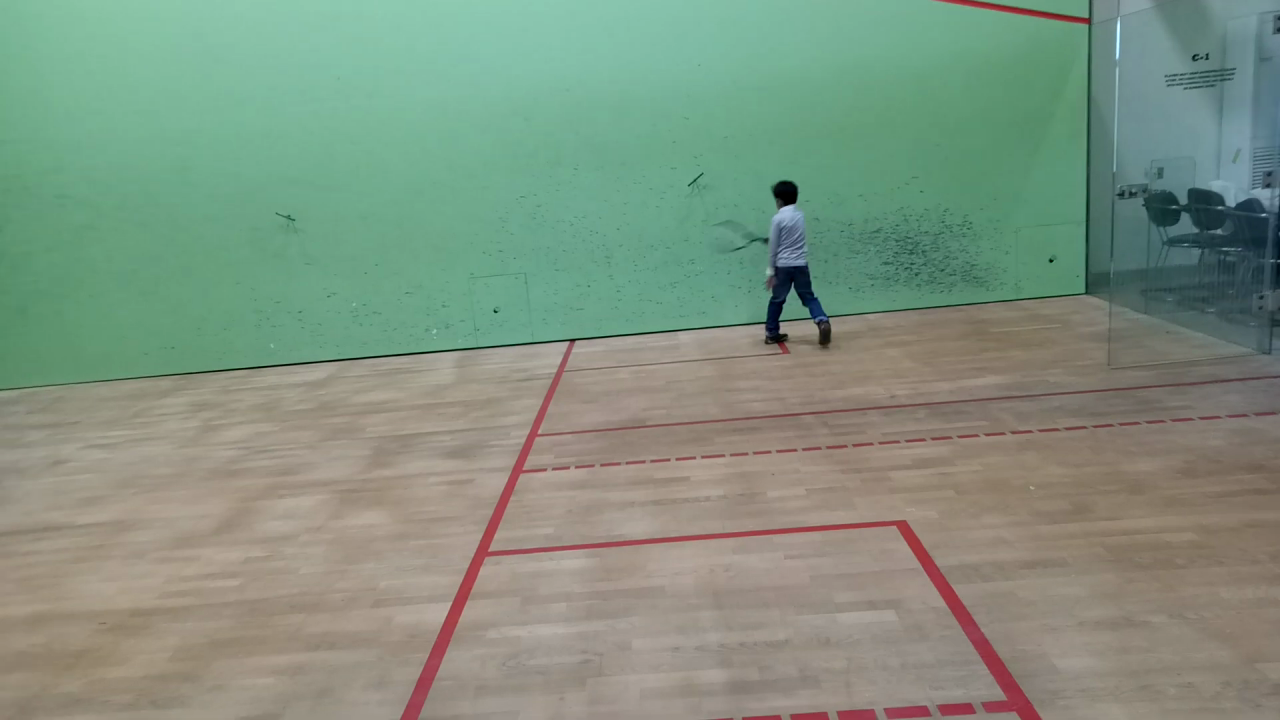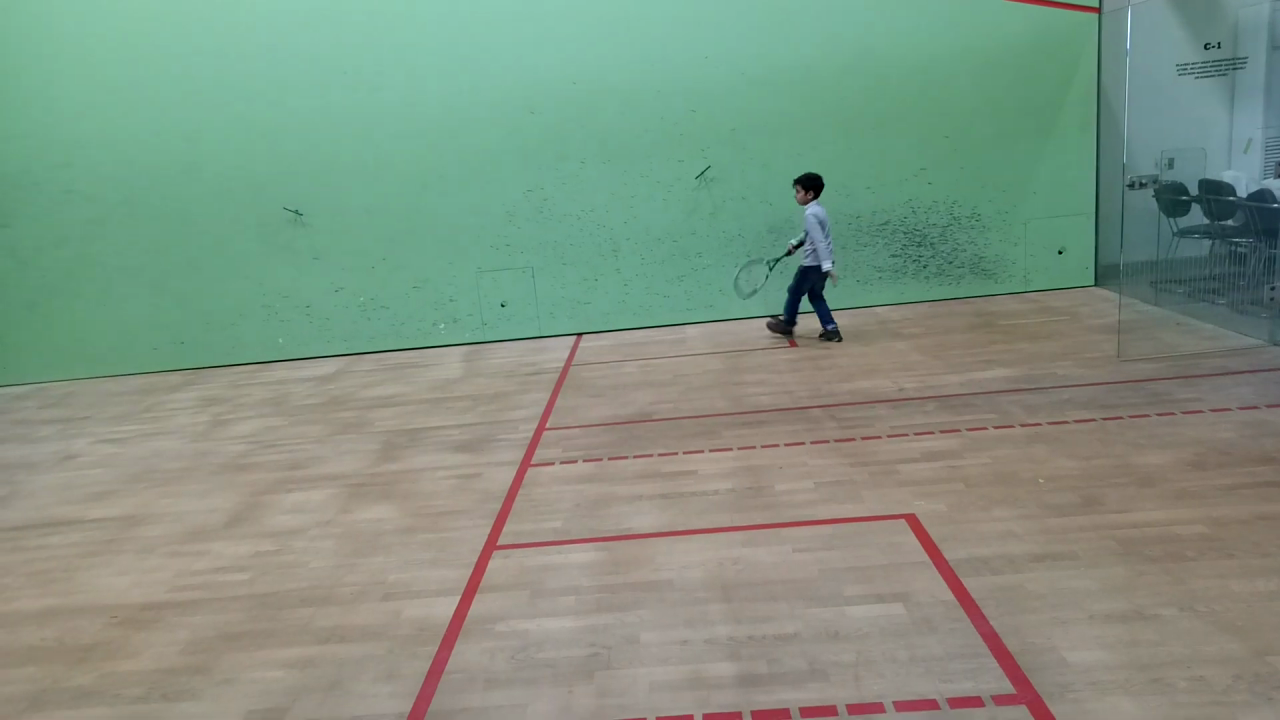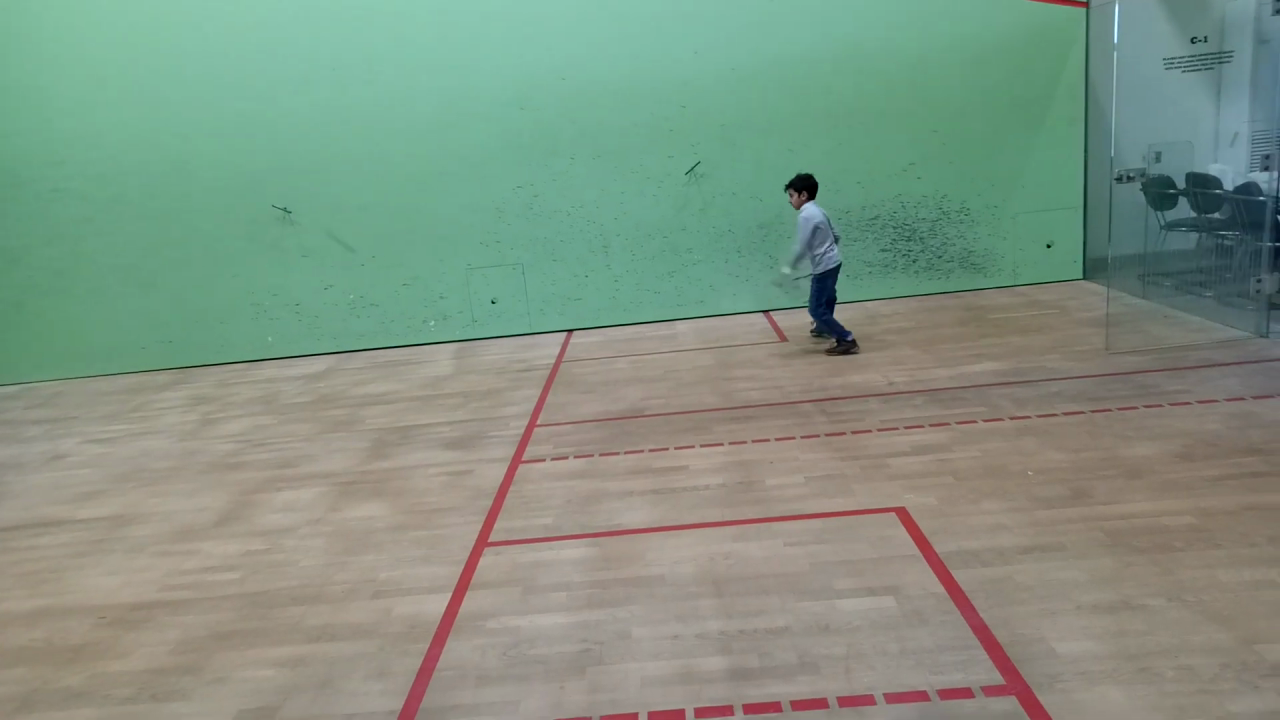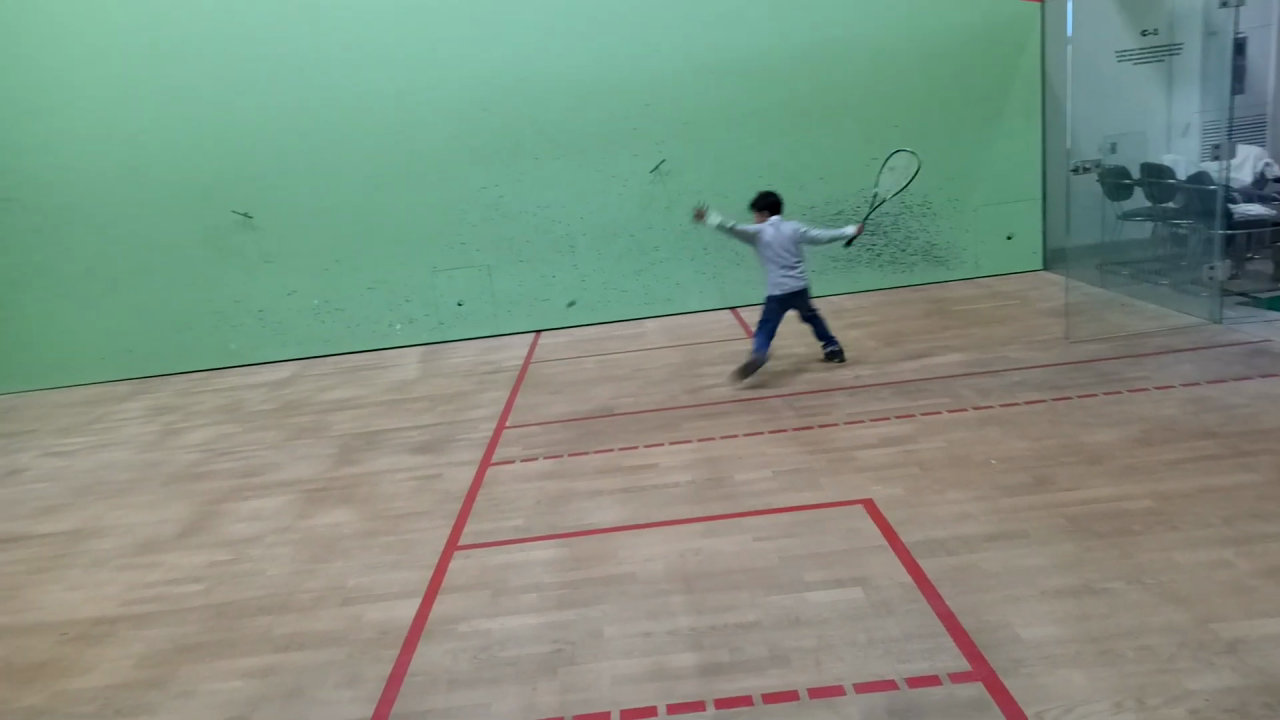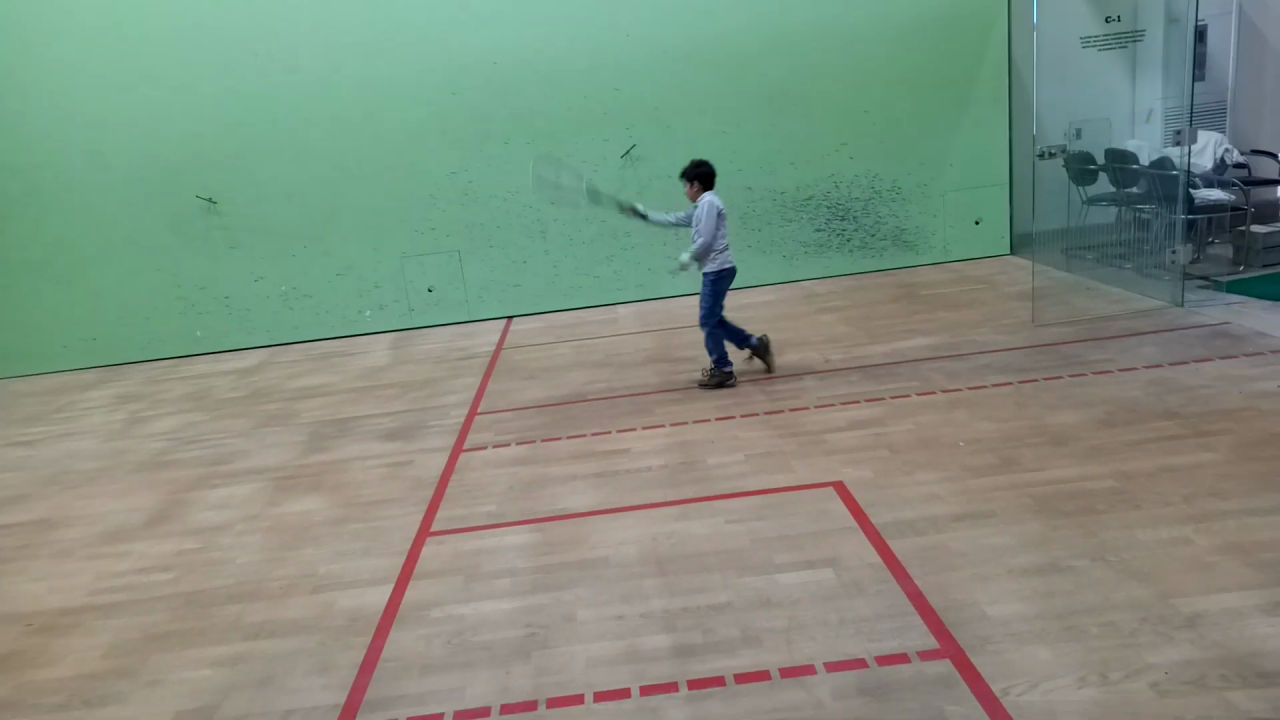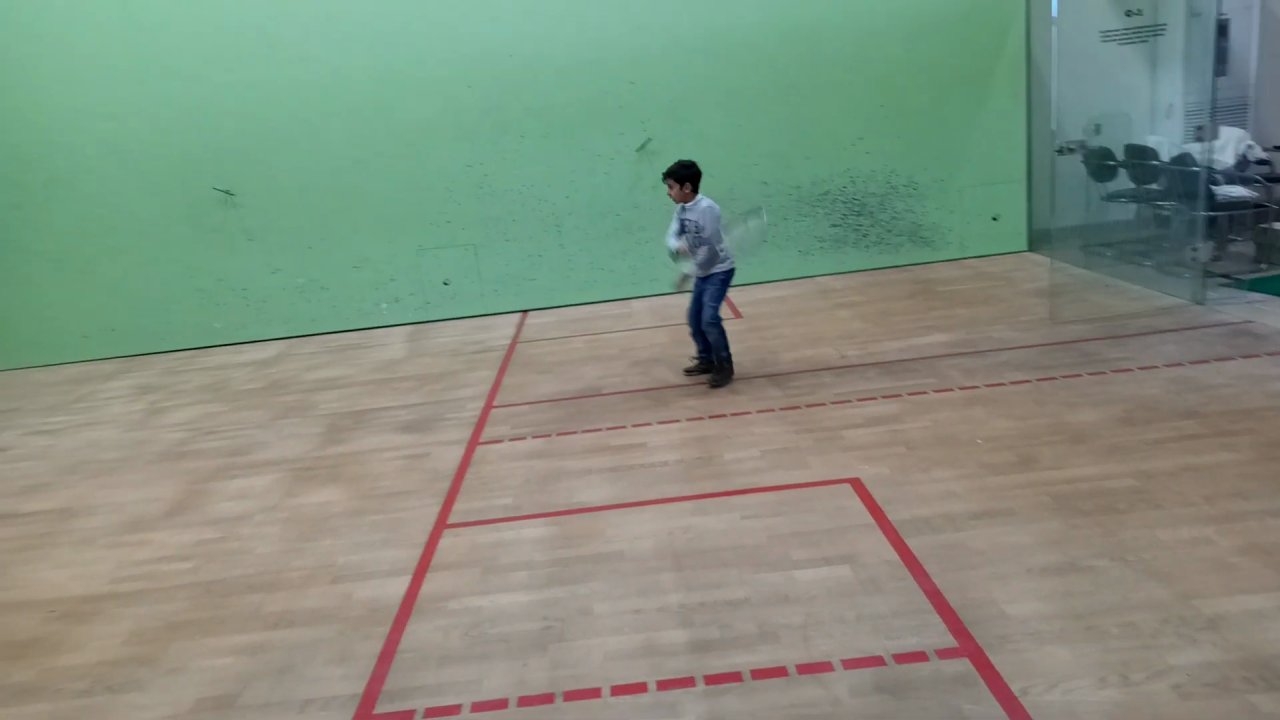
dt=0.4s
person 1, frame 1
left shoulder: (777, 219)
right shoulder: (800, 215)
left elbow: (773, 248)
left wrist: (770, 272)
left hip: (783, 266)
right hip: (800, 265)
left knee: (777, 300)
right knee: (809, 298)
left ankle: (771, 333)
person 1, frame 2
left shoulder: (810, 214)
right shoulder: (818, 210)
left elbow: (820, 242)
left wrist: (828, 267)
right wrist: (795, 243)
left hip: (813, 264)
right hip: (821, 263)
left knee: (794, 292)
right knee: (816, 296)
left ankle: (786, 324)
right ankle: (831, 329)
person 1, frame 3
left shoulder: (805, 216)
right shoulder: (818, 211)
left elbow: (801, 247)
right elbow: (835, 236)
left wrist: (788, 268)
left hip: (824, 267)
right hip: (833, 262)
left knee: (817, 308)
right knee: (825, 300)
left ankle: (846, 340)
right ankle: (823, 327)
person 1, frame 4
left shoulder: (758, 232)
right shoulder: (795, 228)
left elbow: (733, 229)
right elbow: (823, 236)
right wrist: (851, 231)
left hip: (778, 292)
right hip: (799, 288)
left knee: (765, 329)
right knee: (811, 316)
left ankle: (757, 358)
right ankle: (833, 349)
person 1, frame 5
left shoulder: (709, 204)
right shoulder: (700, 209)
left elbow: (704, 241)
right elbow: (673, 220)
left wrist: (685, 259)
right wrist: (640, 212)
left hip: (717, 271)
right hip: (717, 271)
left knee: (708, 321)
right knee: (713, 320)
left ankle: (723, 370)
right ankle: (756, 344)
person 1, frame 6
left shoulder: (707, 208)
right shoulder: (681, 210)
left elbow: (710, 247)
right elbow: (671, 237)
left wrist: (689, 272)
right wrist: (678, 246)
left hip: (718, 270)
right hip: (703, 272)
left knee: (709, 319)
right knee: (695, 319)
left ankle: (723, 364)
right ankle: (707, 360)
